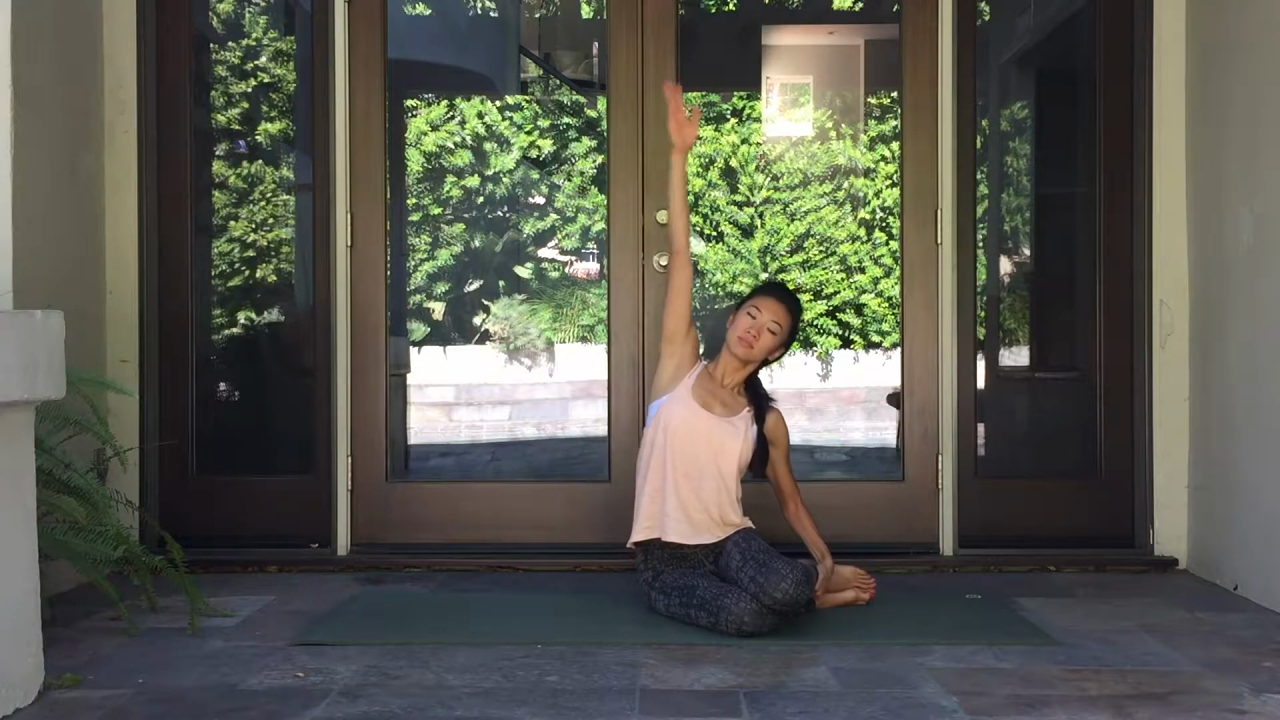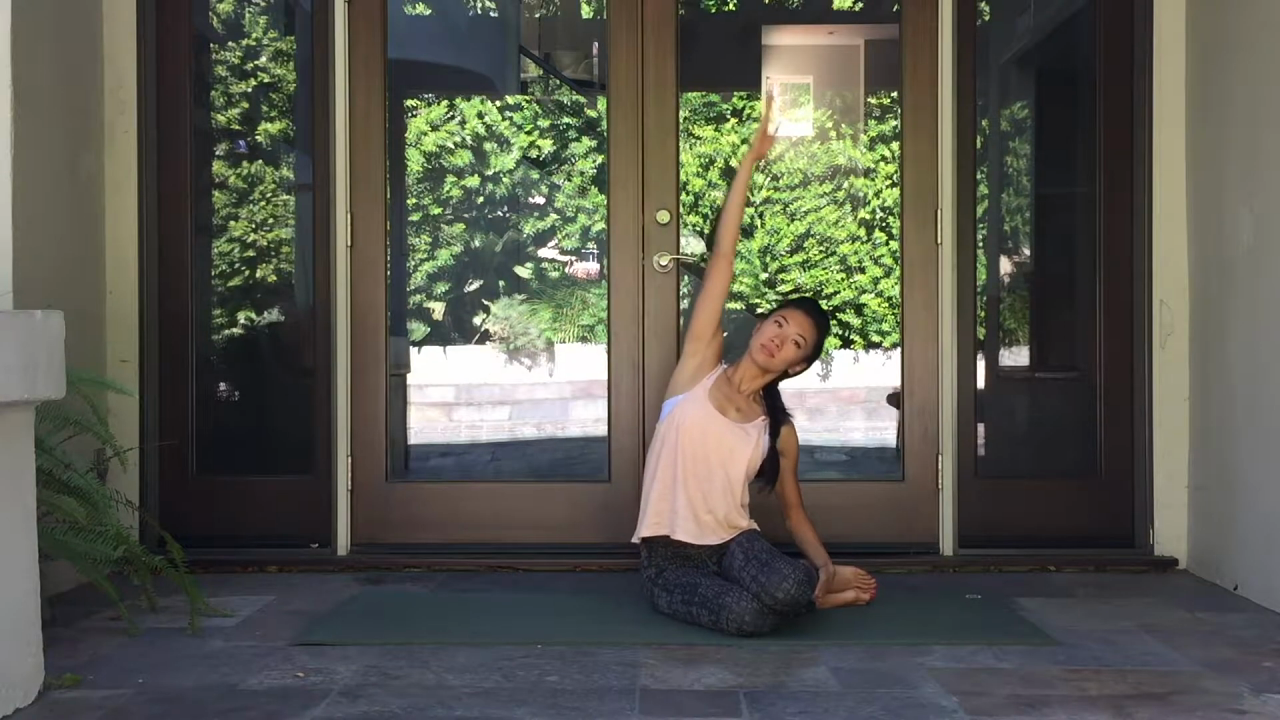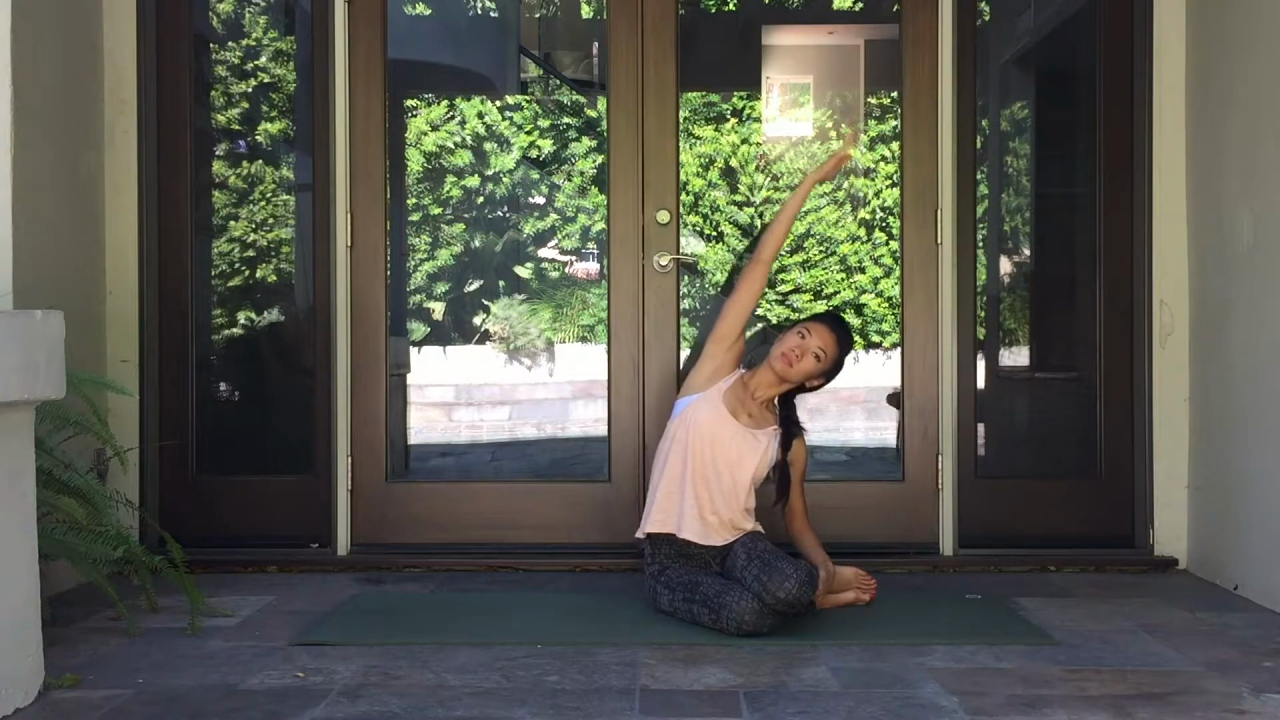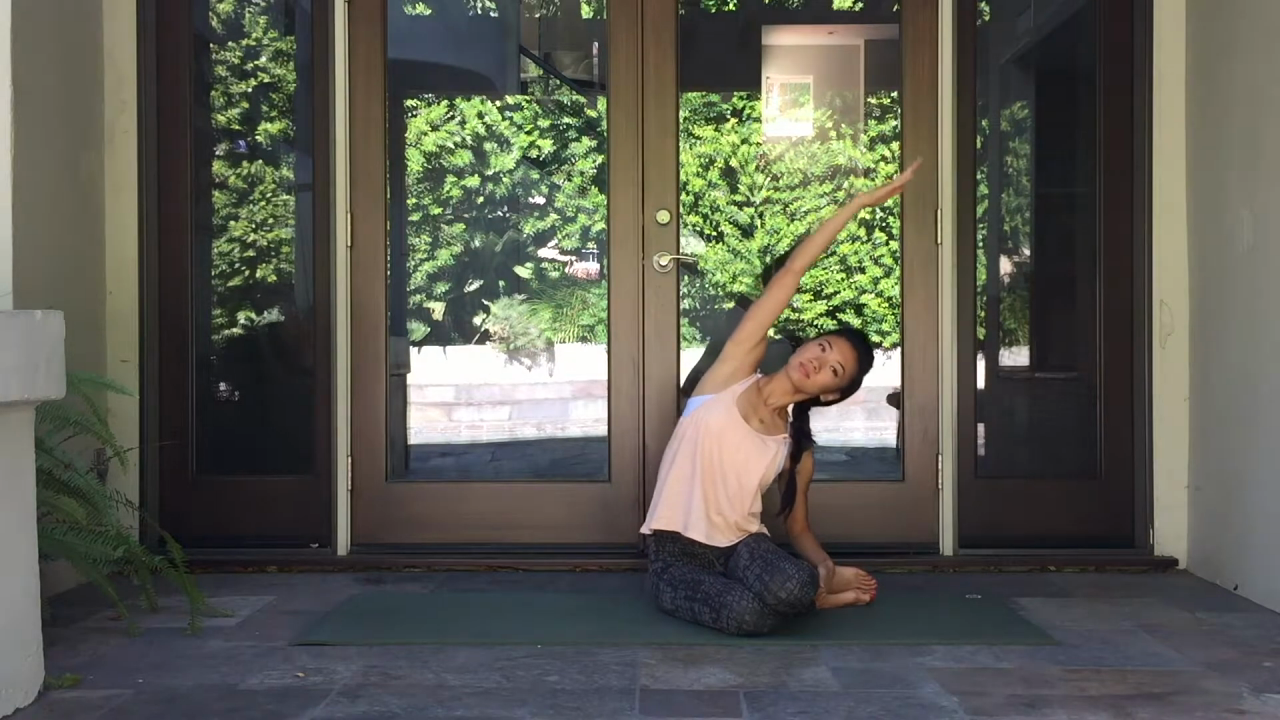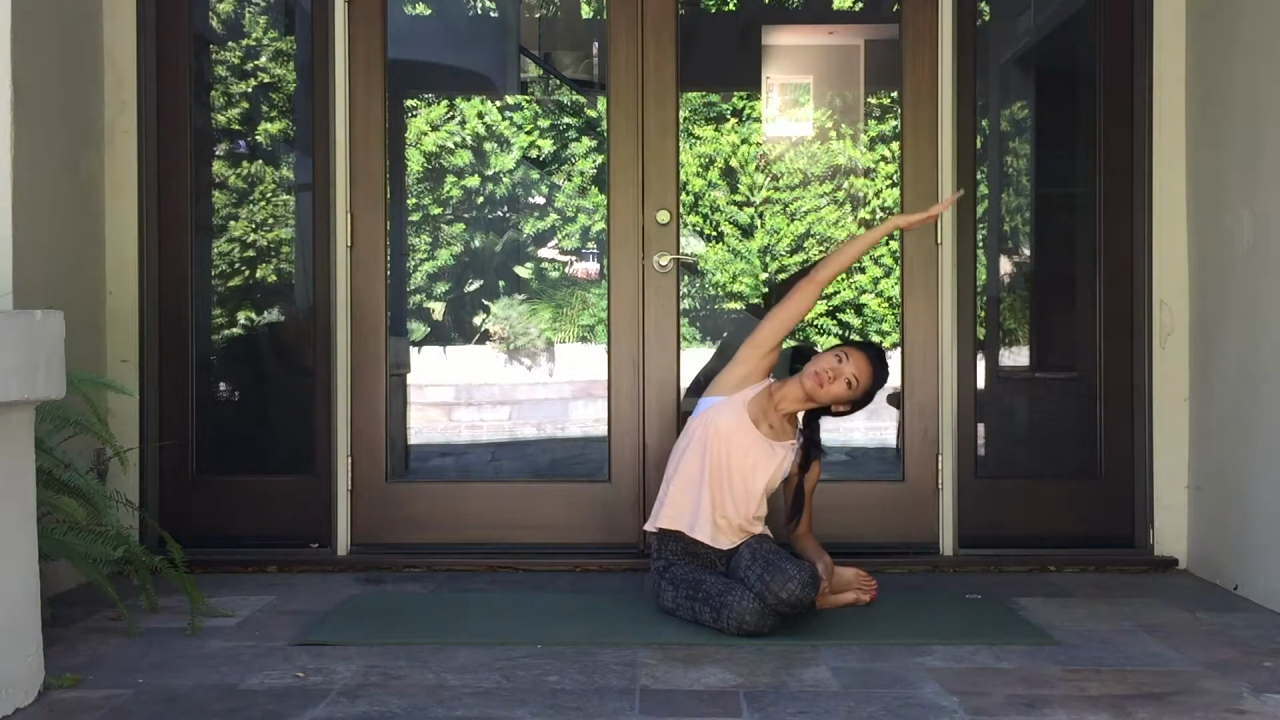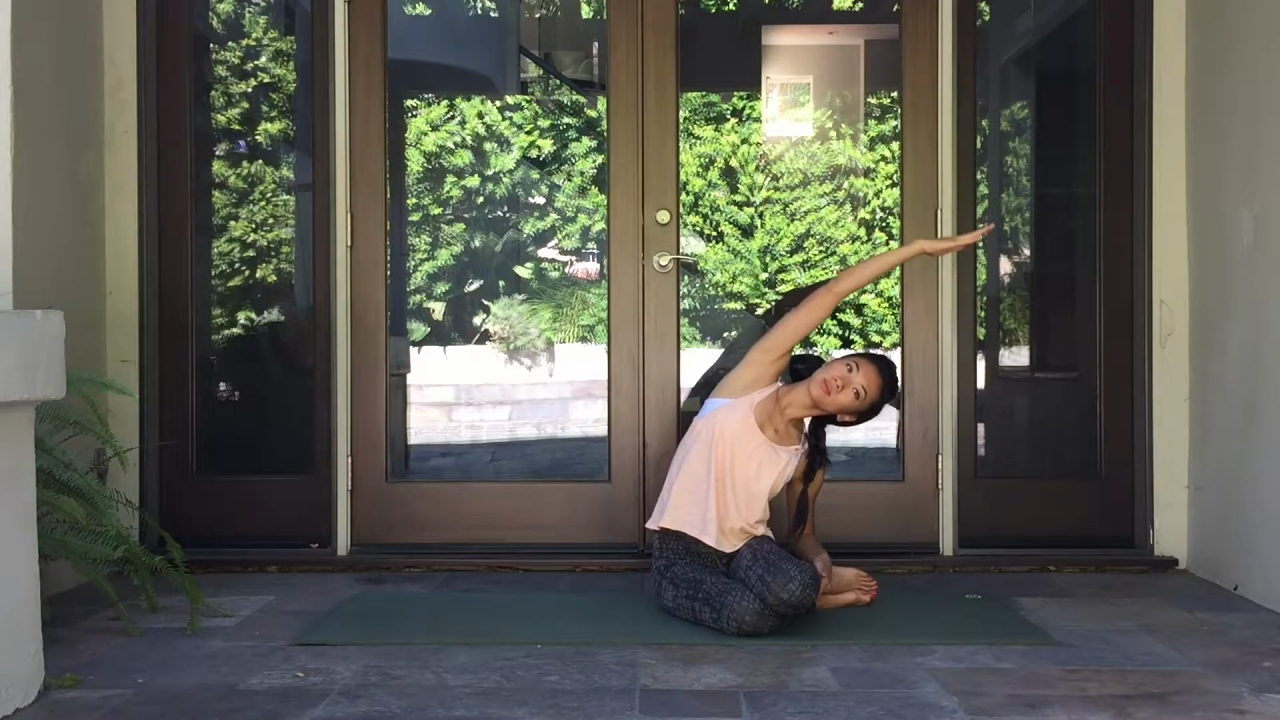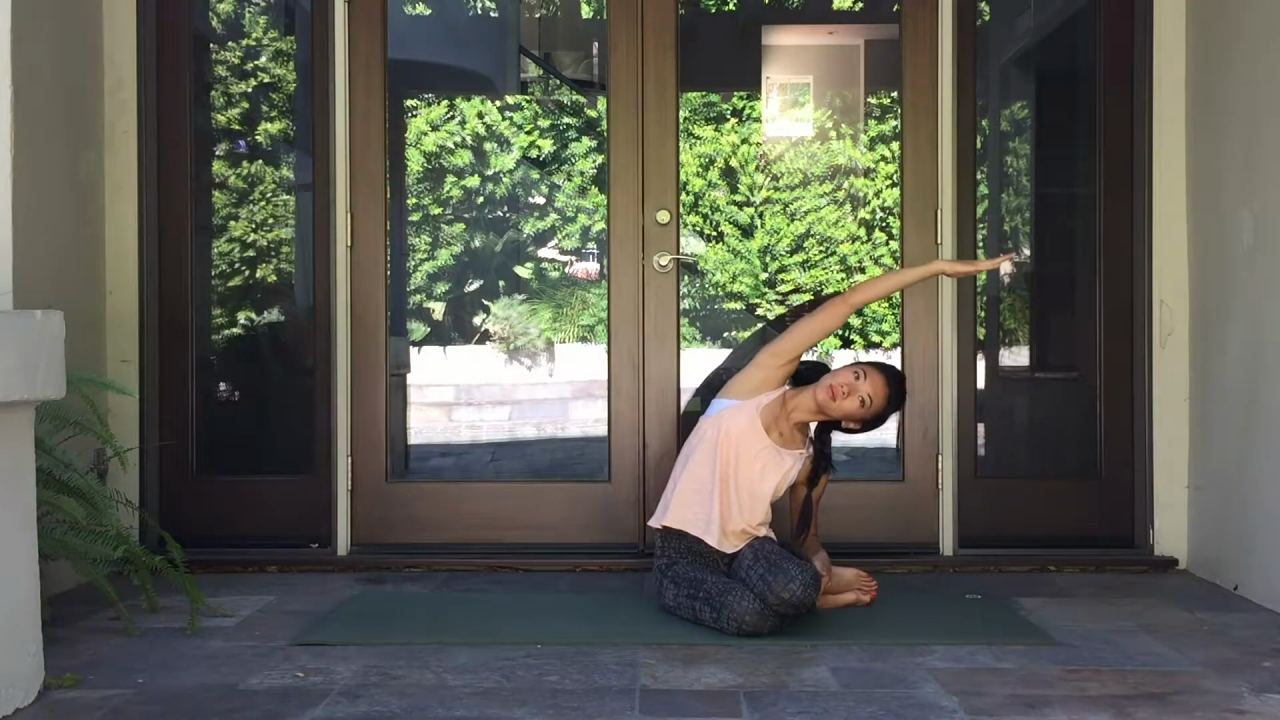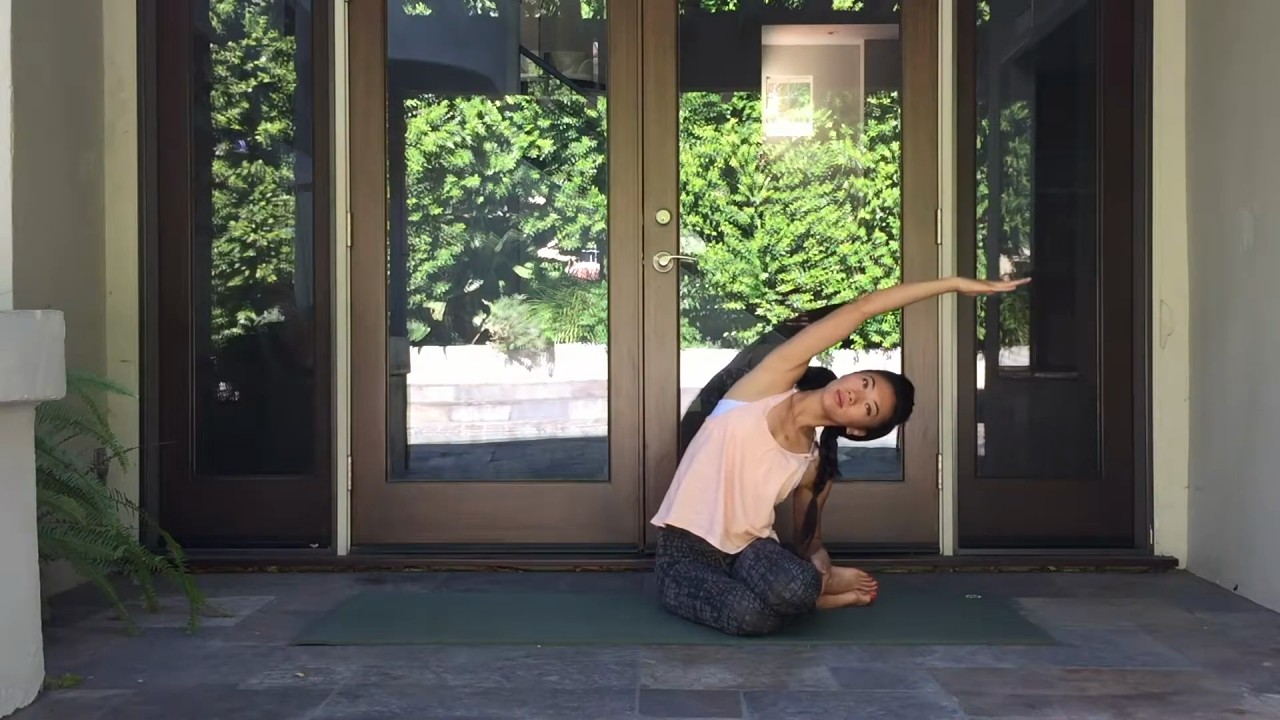
dt=0.2s
person 1, frame 1
left shoulder: (767, 421)
right shoulder: (680, 366)
left elbow: (790, 500)
right elbow: (680, 253)
left wrist: (825, 561)
right wrist: (679, 154)
left hip: (730, 540)
right hip: (666, 556)
left knee: (785, 588)
right knee: (745, 617)
left ankle: (817, 582)
right ankle: (812, 591)
person 1, frame 2
left shoulder: (779, 432)
right shoulder: (700, 367)
left elbow: (793, 511)
right elbow: (721, 258)
left wrist: (826, 566)
right wrist: (749, 161)
left hip: (733, 541)
right hip: (670, 556)
left knee: (784, 588)
right knee: (746, 616)
left ankle: (815, 585)
right ankle: (811, 592)
person 1, frame 3
left shoulder: (789, 443)
right shoulder: (719, 368)
left elbow: (797, 521)
right elbow: (760, 264)
left wrist: (826, 568)
right wrist: (809, 182)
left hip: (737, 543)
right hip: (673, 554)
left knee: (791, 586)
right knee: (747, 615)
left ankle: (817, 585)
right ankle: (815, 592)
person 1, frame 4
left shoulder: (797, 449)
right shoulder: (736, 371)
left elbow: (799, 528)
right elbow: (791, 273)
left wrist: (825, 566)
right wrist: (860, 203)
left hip: (740, 544)
right hip: (677, 552)
left knee: (792, 587)
right knee: (747, 616)
left ankle: (814, 585)
right ankle: (815, 592)
person 1, frame 5
left shoulder: (803, 456)
right shoulder: (748, 375)
left elbow: (801, 532)
right elbow: (815, 282)
left wrist: (824, 565)
right wrist: (896, 223)
left hip: (742, 546)
right hip: (678, 551)
left knee: (794, 588)
right knee: (747, 615)
left ankle: (815, 586)
right ankle: (815, 593)
person 1, frame 6
left shoulder: (807, 459)
right shoulder: (757, 378)
left elbow: (803, 534)
right elbow: (831, 293)
left wrist: (821, 564)
right wrist: (919, 247)
left hip: (744, 547)
right hip: (680, 550)
left knee: (794, 588)
right knee: (748, 615)
left ankle: (814, 585)
right ankle: (815, 590)
person 1, frame 7
left shoulder: (810, 463)
right shoulder: (764, 380)
left elbow: (805, 536)
right elbow: (846, 303)
left wrist: (821, 563)
right wrist: (938, 267)
left hip: (746, 548)
right hip: (683, 549)
left knee: (796, 589)
right knee: (748, 615)
left ankle: (814, 587)
right ankle: (818, 593)
person 1, frame 8
left shoulder: (815, 466)
right shoulder: (772, 382)
left elbow: (809, 539)
right elbow: (858, 311)
left wrist: (820, 565)
right wrist: (954, 284)
left hip: (748, 549)
right hip: (685, 548)
left knee: (797, 589)
right knee: (749, 615)
right ankle: (817, 591)
